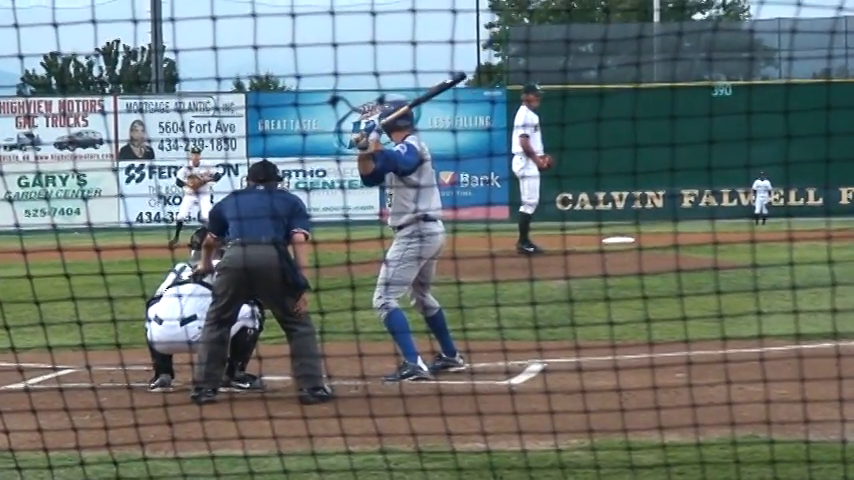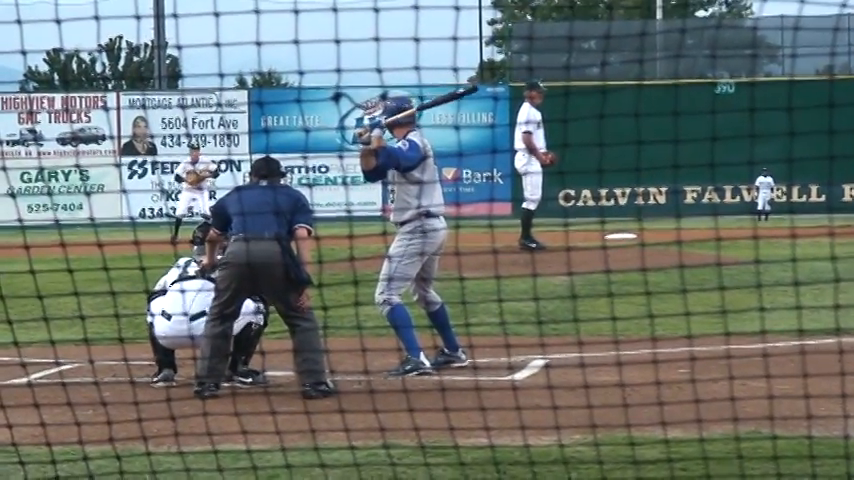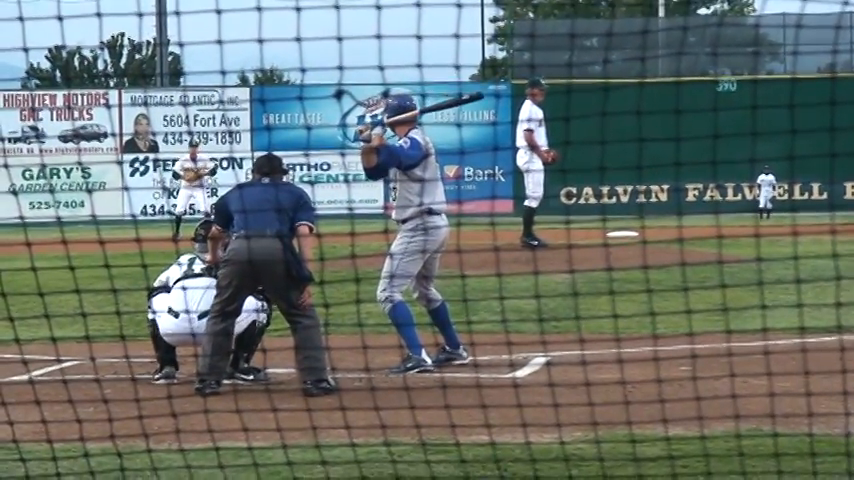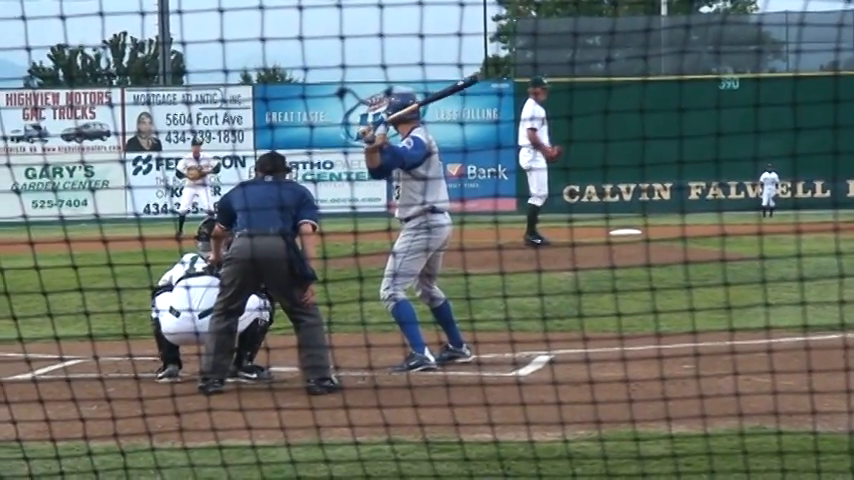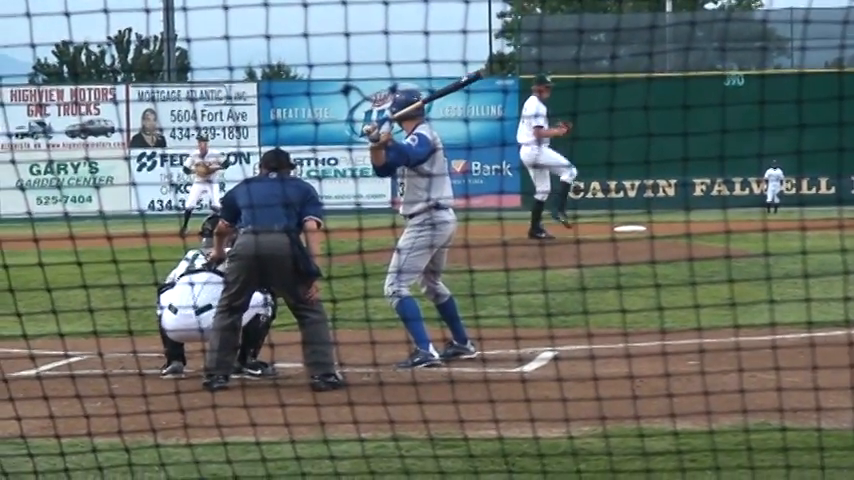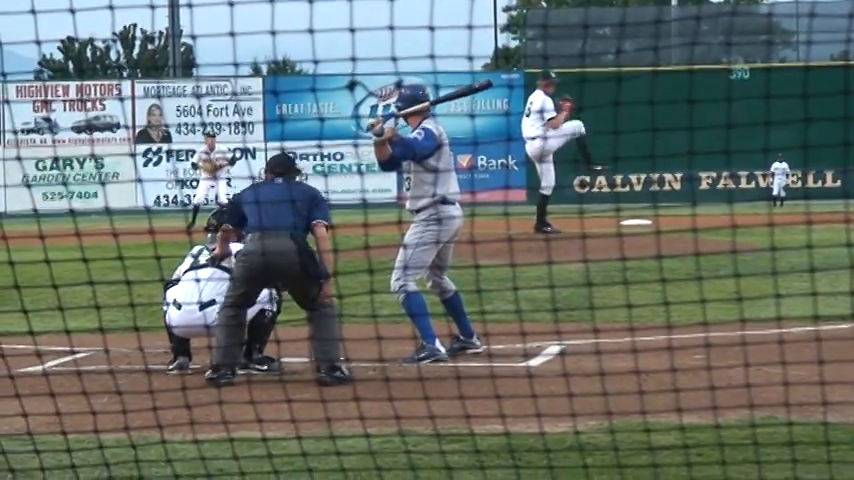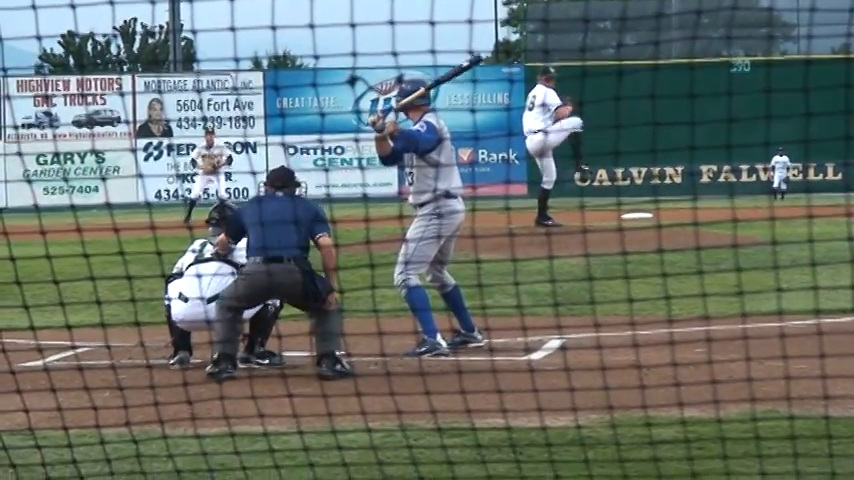
dt=0.2s
person 1, frame 1
left shoulder: (411, 147)
right shoulder: (402, 151)
left elbow: (389, 163)
right elbow: (370, 177)
left wrist: (374, 140)
right wrist: (363, 150)
left hip: (415, 233)
right hip: (428, 231)
left knee: (384, 299)
right knee: (422, 295)
left ankle: (413, 364)
right ankle: (451, 356)
person 1, frame 2
left shoulder: (413, 143)
right shoulder: (404, 147)
left elbow: (390, 159)
right elbow: (371, 172)
left wrist: (376, 136)
right wrist: (366, 145)
left hip: (417, 229)
right hip: (430, 227)
left knee: (386, 294)
right knee: (424, 291)
left ankle: (416, 359)
right ankle: (453, 351)
person 1, frame 3
left shoulder: (415, 141)
right shoulder: (407, 144)
left elbow: (394, 158)
right elbow: (373, 170)
left wrist: (377, 136)
right wrist: (367, 143)
left hip: (419, 227)
right hip: (432, 225)
left knee: (388, 291)
right knee: (424, 288)
left ankle: (417, 356)
right ankle: (455, 349)
person 1, frame 4
left shoulder: (418, 139)
right shoulder: (410, 142)
left elbow: (397, 159)
right elbow: (378, 170)
left wrist: (381, 137)
right wrist: (371, 143)
left hip: (422, 225)
right hip: (435, 223)
left knee: (391, 290)
right knee: (427, 286)
left ankle: (420, 354)
right ankle: (458, 347)
person 1, frame 5
left shoulder: (423, 135)
right shoulder: (416, 139)
left elbow: (404, 156)
right elbow: (383, 168)
left wrist: (386, 136)
right wrist: (375, 141)
left hip: (427, 222)
right hip: (439, 220)
left knee: (395, 286)
right knee: (432, 283)
left ankle: (425, 351)
right ankle: (462, 343)
person 1, frame 6
left shoulder: (428, 130)
right shoulder: (422, 133)
left elbow: (410, 150)
right elbow: (388, 162)
left wrist: (391, 133)
right wrist: (379, 136)
left hip: (433, 217)
right hip: (445, 215)
left knee: (402, 281)
right knee: (437, 278)
left ankle: (431, 346)
right ankle: (468, 338)
person 1, frame 7
left shoulder: (429, 124)
right shoulder: (422, 128)
left elbow: (412, 142)
right elbow: (388, 157)
left wrist: (392, 128)
right wrist: (380, 132)
left hip: (436, 211)
right hip: (448, 209)
left knee: (405, 275)
right knee: (437, 272)
left ankle: (433, 340)
right ankle: (469, 331)
person 2, frame 1
left shoulder: (229, 201)
right shoulder: (290, 200)
left elbow: (210, 242)
right elbow: (299, 240)
left wrist: (205, 264)
right wrist: (302, 285)
left hip: (234, 258)
right hip: (272, 258)
left knee: (216, 322)
right knee: (299, 323)
left ankle: (204, 387)
right ankle: (312, 387)
person 2, frame 2
left shoulder: (232, 197)
right shoulder: (293, 196)
left elbow: (213, 237)
right elbow: (302, 236)
left wrist: (210, 259)
right wrist: (304, 281)
left hip: (237, 253)
right hip: (275, 253)
left knee: (219, 317)
right knee: (302, 317)
left ankle: (207, 382)
right ankle: (314, 382)
person 2, frame 3
left shoulder: (234, 194)
right shoulder: (295, 193)
left elbow: (215, 235)
right elbow: (304, 233)
left wrist: (213, 257)
right wrist: (305, 278)
left hip: (238, 251)
right hip: (277, 251)
left knee: (220, 315)
right knee: (303, 314)
left ankle: (208, 379)
right ankle: (315, 379)
person 2, frame 4
left shoulder: (238, 191)
right shoulder: (298, 191)
left elbow: (218, 233)
right elbow: (307, 232)
left wrist: (216, 255)
right wrist: (308, 276)
left hip: (241, 249)
right hip: (280, 249)
left knee: (223, 313)
right knee: (306, 313)
left ankle: (211, 378)
right ankle: (319, 378)
person 2, frame 5
left shoulder: (242, 188)
right shoulder: (303, 188)
left elbow: (222, 229)
right elbow: (312, 229)
left wrist: (217, 252)
right wrist: (314, 274)
left hip: (246, 245)
right hip: (284, 246)
left knee: (227, 310)
right knee: (311, 310)
left ankle: (216, 374)
right ankle: (323, 374)
person 2, frame 6
left shoulder: (249, 192)
right shoulder: (309, 192)
left elbow: (226, 231)
right elbow: (322, 235)
left wrist: (221, 252)
right wrist: (327, 277)
left hip: (254, 250)
right hip: (292, 251)
left knee: (232, 309)
right knee: (322, 307)
left ankle: (222, 368)
right ankle: (329, 367)
person 2, frame 7
left shoulder: (249, 207)
right shoulder: (309, 207)
left elbow: (222, 245)
right elbow: (327, 246)
left wrist: (225, 250)
right wrist: (332, 288)
left hip: (256, 273)
right hip: (295, 274)
left knee: (226, 304)
right knee: (329, 306)
left ankle: (223, 362)
right ankle: (329, 361)
person 3, frame 1
left shoulder: (530, 114)
right shoulder: (525, 114)
right elbow: (524, 143)
left wrist: (540, 157)
right wrist: (538, 161)
left hip: (529, 162)
right hip: (527, 162)
left knee: (530, 202)
right knee: (530, 202)
left ankle: (524, 240)
right ankle: (523, 242)
person 3, frame 2
left shoulder: (532, 111)
right shoulder: (528, 111)
right elbow: (527, 139)
left wrist: (543, 154)
right wrist: (540, 157)
left hip: (531, 158)
right hip: (529, 158)
left knee: (532, 198)
right knee: (532, 198)
left ankle: (526, 237)
right ankle: (525, 238)
person 3, frame 3
left shoulder: (533, 108)
right shoulder: (530, 108)
right elbow: (528, 137)
left wrist: (544, 151)
right wrist: (542, 155)
left hip: (532, 156)
right hip: (531, 156)
left knee: (534, 195)
right knee: (534, 195)
left ankle: (528, 234)
right ankle: (527, 235)
person 3, frame 4
left shoulder: (533, 107)
right shoulder: (534, 108)
right elbow: (531, 136)
left wrist: (548, 147)
right wrist: (547, 150)
left hip: (531, 154)
right hip: (533, 154)
left knee: (537, 195)
right knee: (540, 194)
left ankle: (531, 233)
right ankle: (531, 234)
person 3, frame 5
left shoulder: (530, 103)
right shoulder: (537, 105)
right elbow: (540, 134)
left wrist: (556, 128)
right wrist: (559, 132)
left hip: (528, 151)
right hip: (535, 150)
left knee: (542, 189)
right knee: (569, 171)
left ankle: (535, 228)
right ankle: (560, 210)
person 3, frame 6
left shoulder: (533, 98)
right shoulder: (544, 99)
right elbow: (554, 124)
left wrist: (561, 108)
right wrist: (566, 111)
left hip: (533, 147)
right hip: (543, 143)
left knee: (547, 185)
right knee: (577, 126)
left ankle: (541, 223)
right ankle: (589, 163)
person 3, frame 7
left shoulder: (533, 94)
right shoulder: (547, 92)
right elbow: (562, 114)
left wrist: (563, 107)
right wrist: (569, 108)
left hip: (531, 142)
right hip: (542, 137)
left knee: (549, 177)
right knee: (575, 122)
left ankle: (542, 216)
right ankle: (578, 163)
person 4, frame 1
left shoulder: (177, 269)
left elbow: (158, 298)
left hip: (160, 338)
right hip: (198, 335)
left knee: (154, 308)
right knee: (253, 311)
left ankle: (162, 375)
right ankle: (235, 375)
person 4, frame 2
left shoulder: (180, 264)
left elbow: (157, 291)
left hip: (166, 333)
right hip: (206, 331)
left knee: (155, 303)
right knee: (257, 307)
left ankle: (165, 370)
right ankle: (237, 370)
person 4, frame 3
left shoulder: (182, 261)
left elbow: (156, 288)
left hip: (171, 331)
left knee: (156, 299)
right knee: (261, 306)
left ankle: (166, 367)
right ankle: (239, 367)
person 4, frame 4
left shoulder: (185, 260)
left elbow: (161, 287)
left hip: (172, 330)
left knee: (160, 299)
right knee: (263, 304)
left ankle: (169, 365)
right ankle: (242, 366)
person 4, frame 5
left shoulder: (189, 256)
left elbow: (168, 285)
left hip: (173, 326)
right hip: (213, 323)
left knee: (166, 295)
right knee: (264, 299)
left ankle: (174, 362)
right ankle: (246, 362)
person 4, frame 6
left shoulder: (194, 252)
right shoulder: (240, 250)
left elbow: (175, 281)
left hip: (179, 322)
right hip: (217, 317)
left knee: (172, 291)
right knee: (270, 295)
left ankle: (180, 357)
right ankle: (252, 358)
person 4, frame 7
left shoulder: (196, 245)
right shoulder: (244, 243)
left elbow: (176, 275)
left hip: (183, 315)
left knee: (174, 286)
left ankle: (180, 352)
right ankle: (254, 351)
